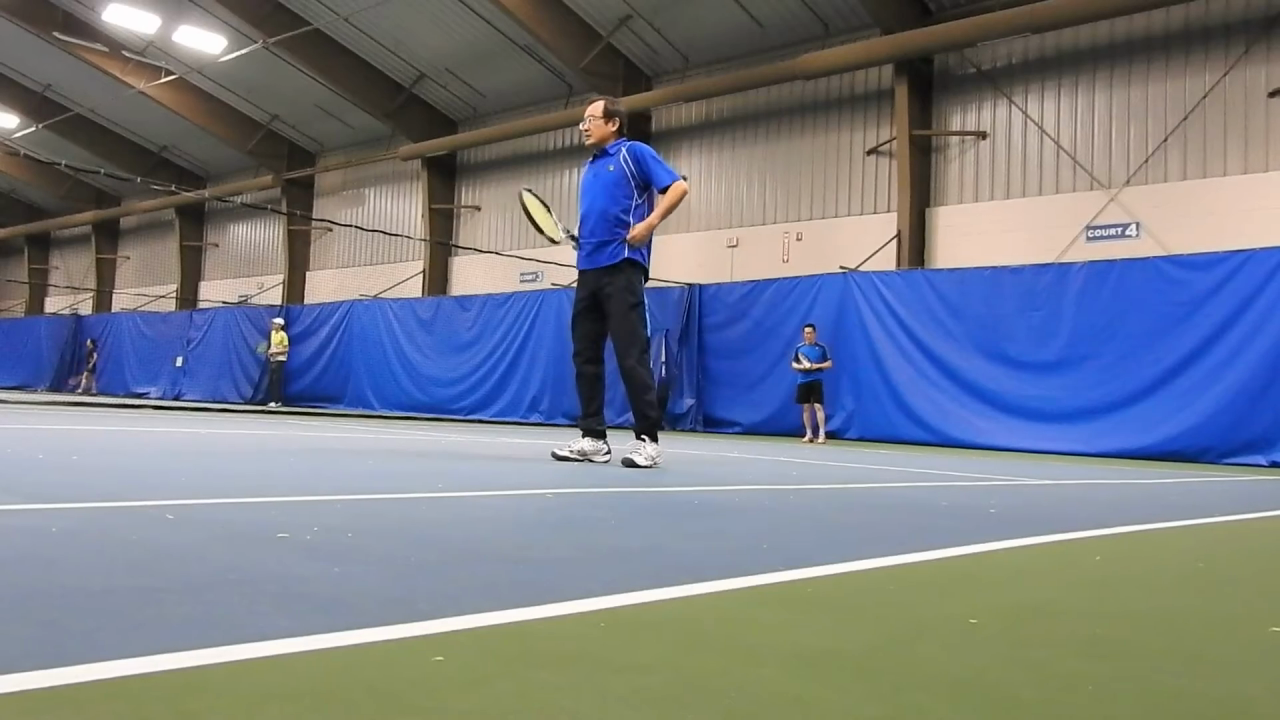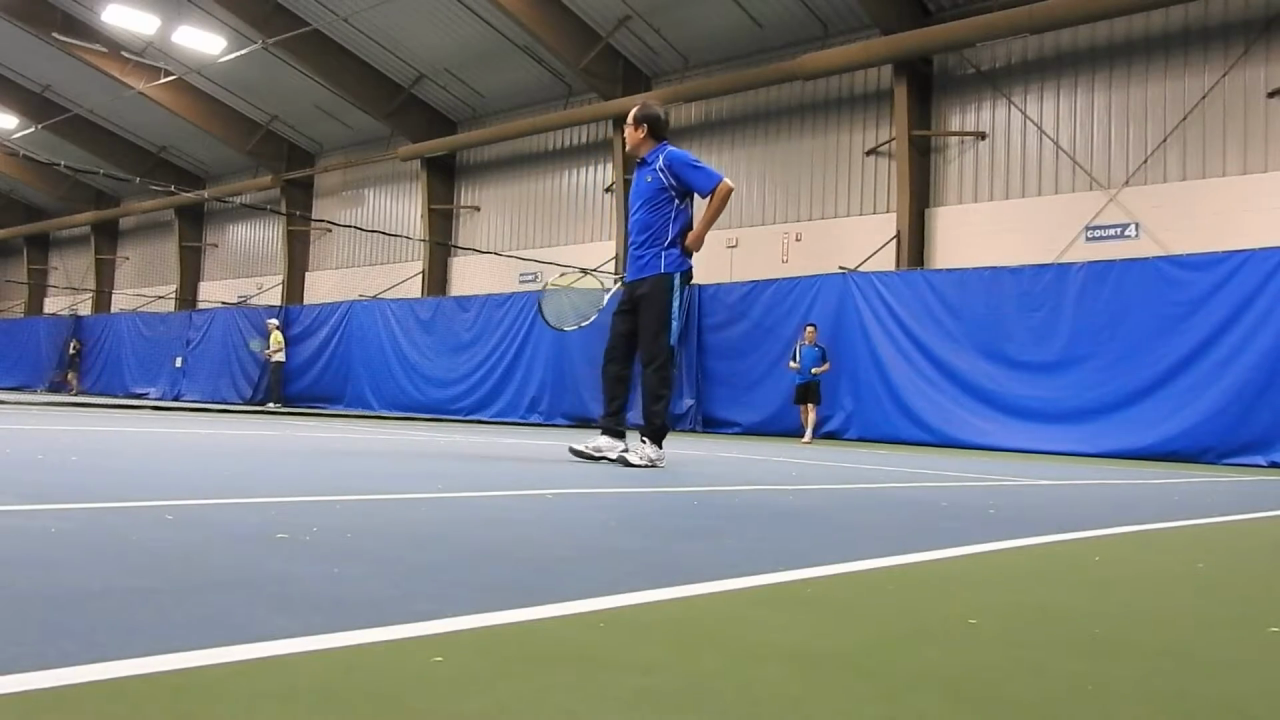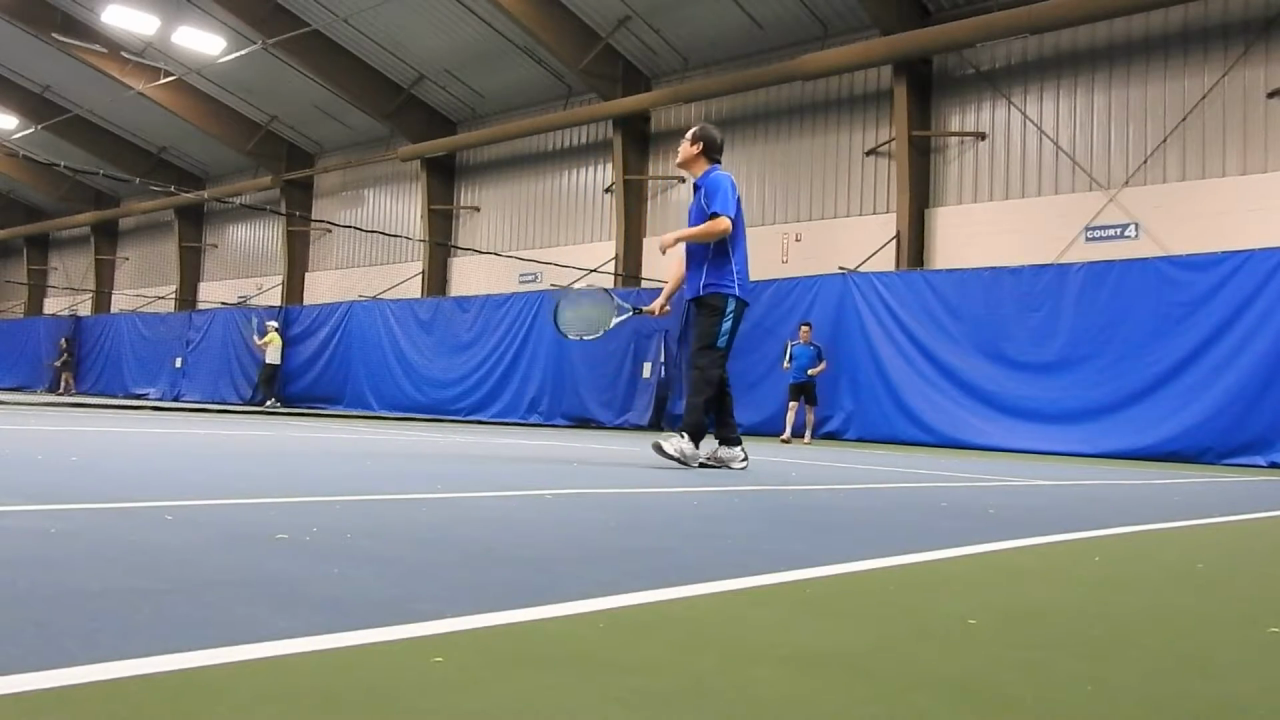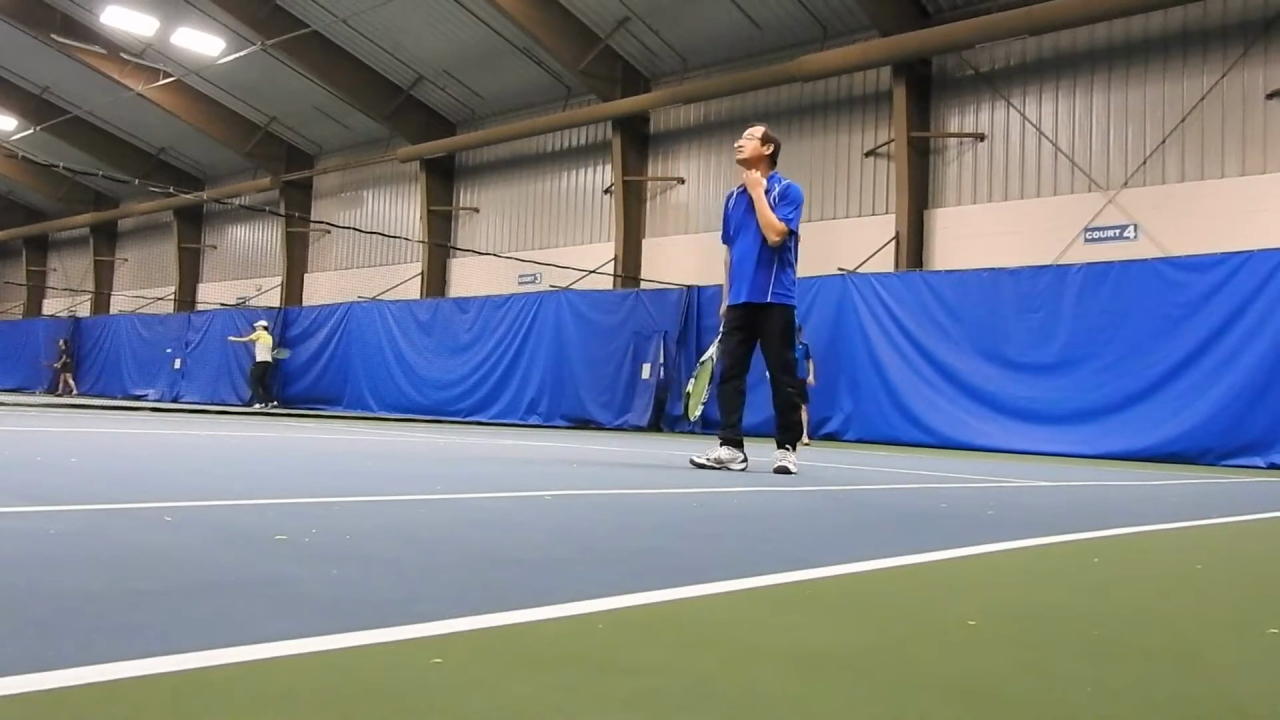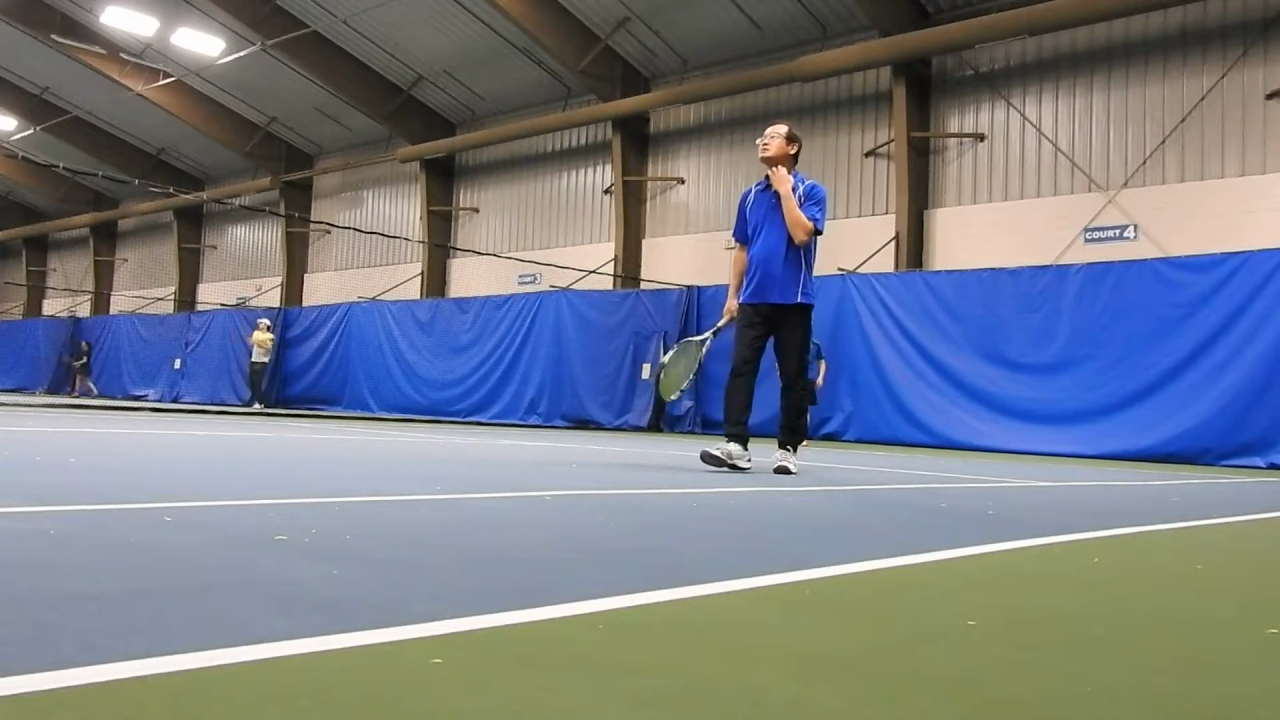
dt=0.7s
person 1, frame 1
left shoulder: (635, 153)
right shoulder: (590, 167)
left elbow: (679, 187)
left wrist: (649, 224)
right wrist: (578, 238)
left hip: (622, 267)
right hip: (589, 269)
left knee: (631, 353)
right knee: (585, 355)
left ankle: (648, 438)
right ankle: (593, 437)
person 1, frame 2
left shoulder: (672, 160)
right shoulder: (643, 168)
left elbow: (723, 188)
left wrist: (698, 232)
left hip: (663, 273)
right hip: (636, 277)
left knee: (655, 359)
right knee: (616, 356)
left ankle: (652, 443)
right ankle: (611, 435)
person 1, frame 3
left shoulder: (719, 180)
right shoulder: (701, 189)
left elbow: (723, 226)
right elbow: (689, 256)
left wrist: (677, 235)
right wrist: (665, 296)
left hip: (723, 291)
right hip: (704, 293)
left knee: (704, 364)
right knee: (709, 368)
left ankle: (688, 439)
right ankle: (730, 446)
person 1, frame 4
left shoulder: (787, 190)
right shoulder: (733, 197)
left elbow: (776, 235)
left wrist: (758, 192)
right wrist: (726, 297)
left hip: (775, 300)
right hip: (739, 300)
left knee: (782, 376)
right knee: (730, 374)
left ankle: (786, 448)
right ankle: (731, 447)
person 1, frame 5
left shoulder: (810, 191)
right shoulder: (750, 195)
left elbow: (801, 234)
left wrist: (785, 190)
right wrist: (733, 294)
left hip: (793, 300)
right hip: (753, 299)
left knee: (793, 377)
right knee: (741, 369)
left ankle: (787, 448)
right ankle: (735, 444)
